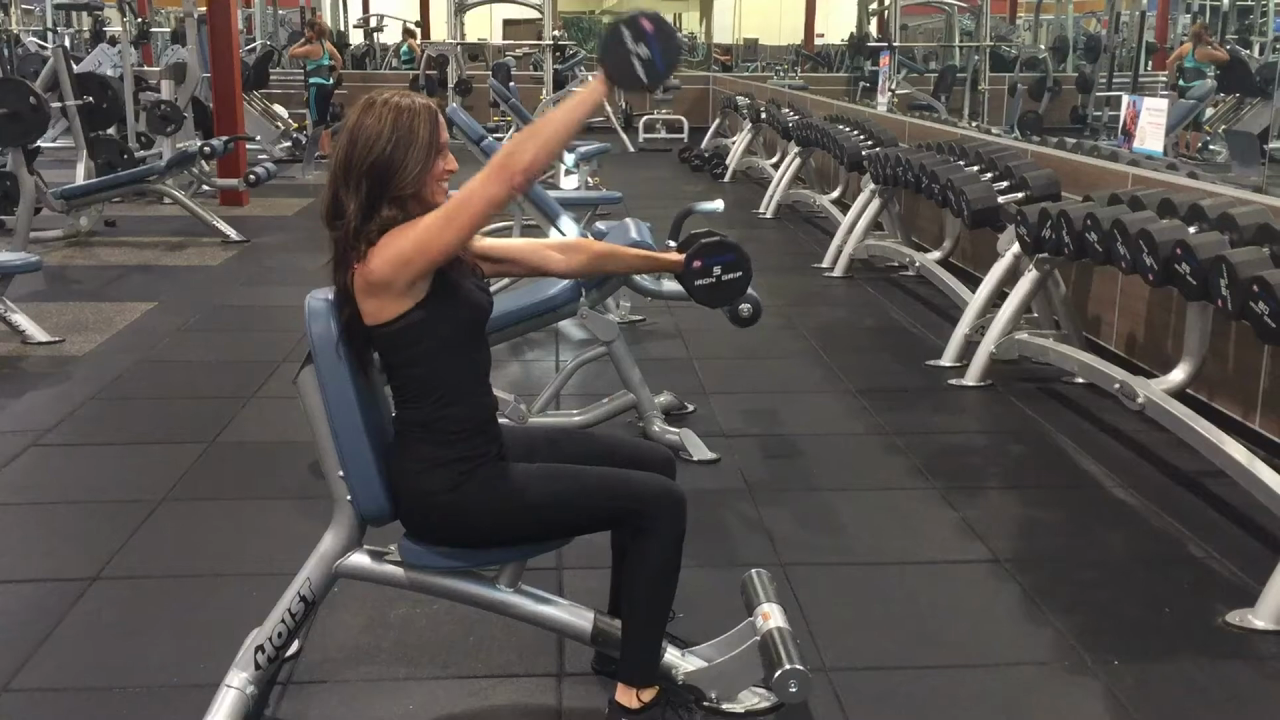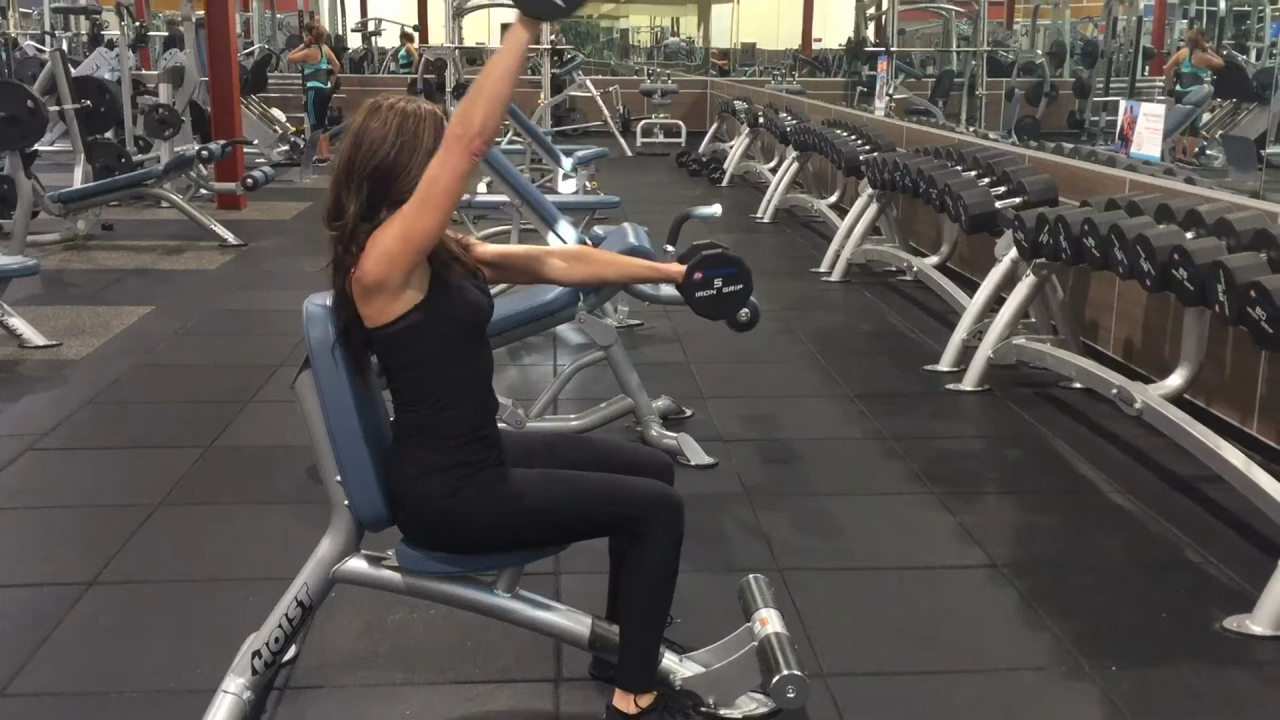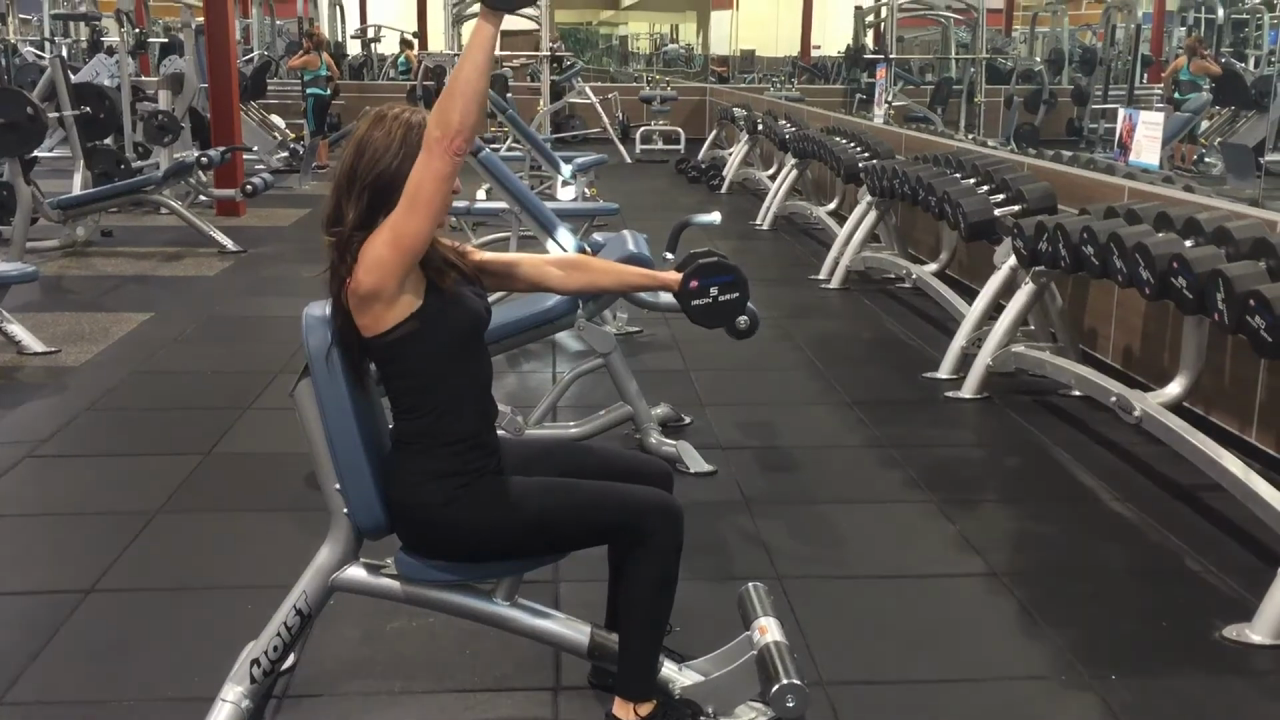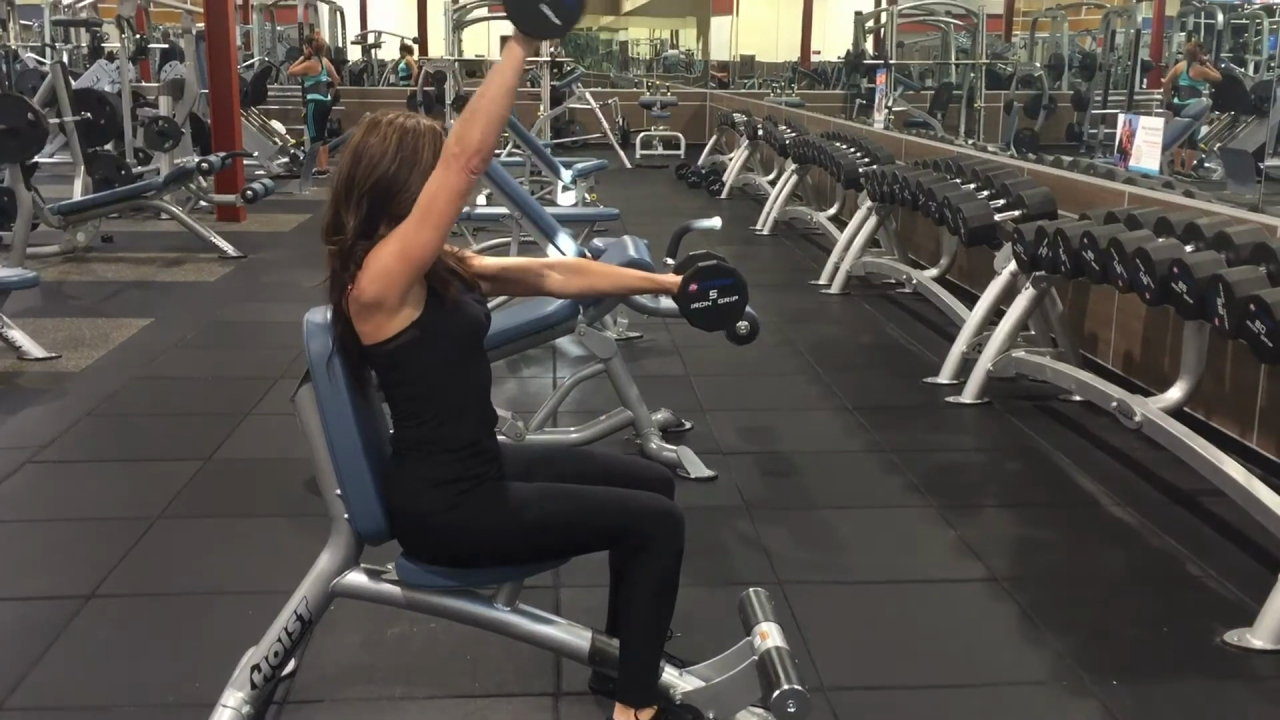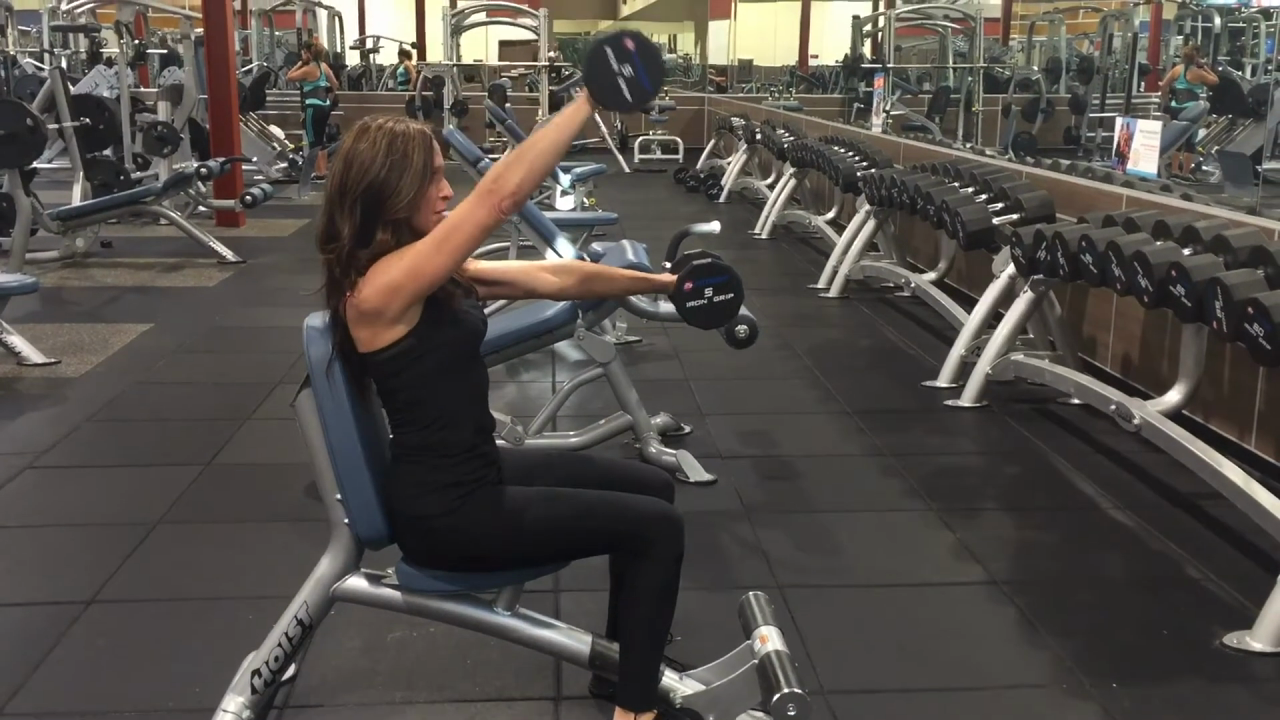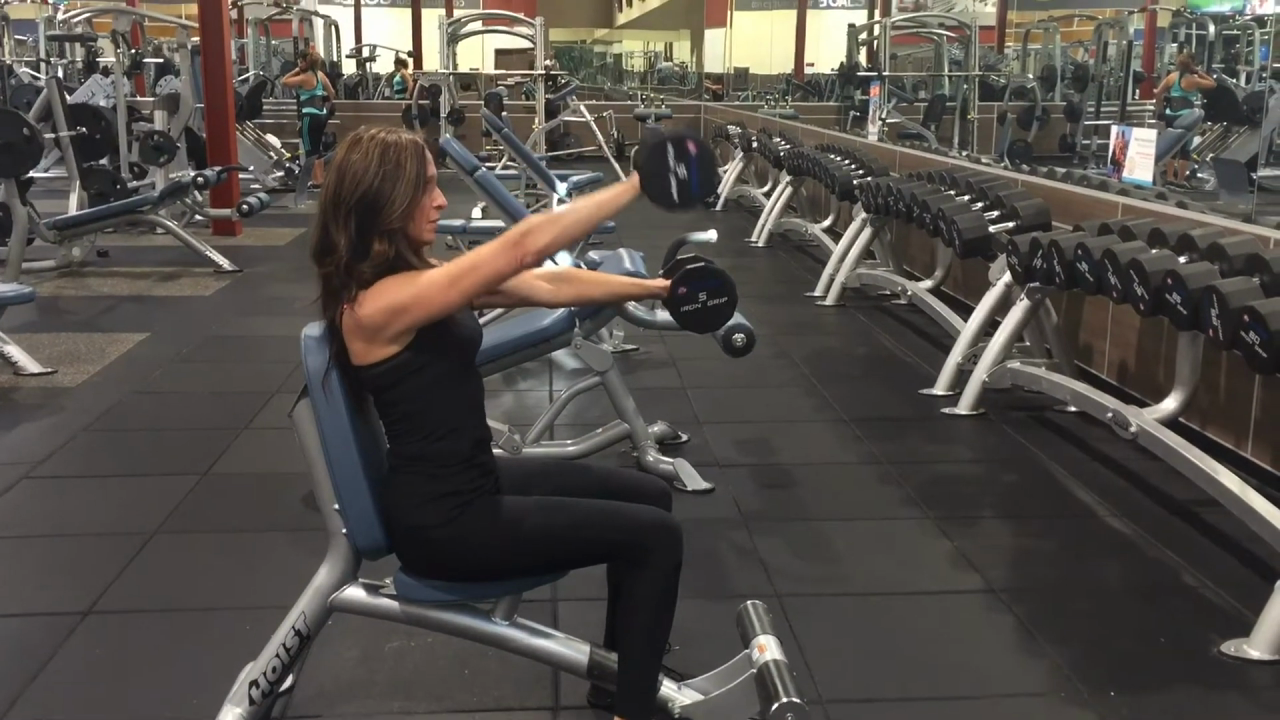
dt=0.3s
person 1, frame 1
left shoulder: (429, 253)
right shoulder: (387, 261)
left elbow: (557, 253)
right elbow: (510, 174)
left wrist: (667, 259)
right wrist: (602, 84)
left hip: (475, 451)
right hip: (447, 488)
left knee: (654, 464)
right knee: (659, 504)
left ankle: (629, 641)
person 1, frame 2
left shoulder: (437, 255)
right shoulder: (383, 262)
left elbow: (558, 264)
right elbow: (470, 144)
left wrist: (669, 272)
right wrist: (524, 27)
left hip: (476, 454)
right hip: (445, 492)
left knee: (651, 470)
right knee: (655, 508)
left ankle: (623, 642)
person 1, frame 3
left shoulder: (432, 263)
right shoulder: (378, 272)
left elbow: (557, 270)
right elbow: (447, 143)
left wrist: (668, 281)
left hip: (475, 462)
right hip: (444, 500)
left knee: (652, 480)
right knee: (656, 518)
left ankle: (621, 651)
person 1, frame 4
left shoulder: (434, 269)
right shoulder: (380, 279)
left elbow: (557, 273)
right elbow: (466, 160)
left wrist: (666, 282)
right wrist: (519, 47)
left hip: (475, 468)
right hip: (444, 506)
left knee: (652, 483)
right knee: (658, 523)
left ankle: (622, 656)
person 1, frame 5
left shoulder: (428, 275)
right shoulder: (379, 286)
left elbow: (550, 276)
right elbow: (498, 196)
left wrist: (659, 283)
right wrist: (587, 104)
left hip: (475, 471)
right hip: (445, 510)
left knee: (653, 488)
right knee: (658, 527)
left ankle: (623, 662)
person 1, frame 6
left shoulder: (413, 279)
right shoulder: (376, 303)
left elbow: (545, 284)
right elbow: (522, 249)
left wrist: (655, 288)
right wrist: (638, 184)
left hip: (471, 479)
right hip: (442, 520)
left knee: (650, 497)
right knee: (656, 535)
